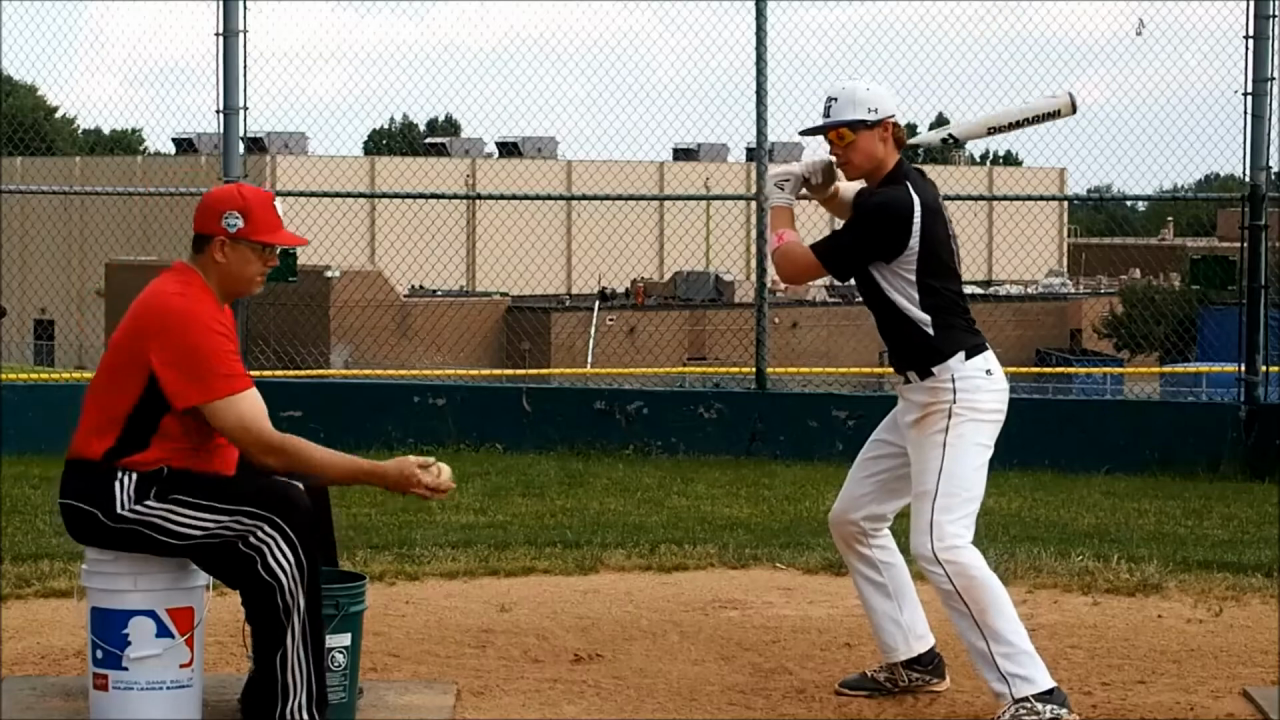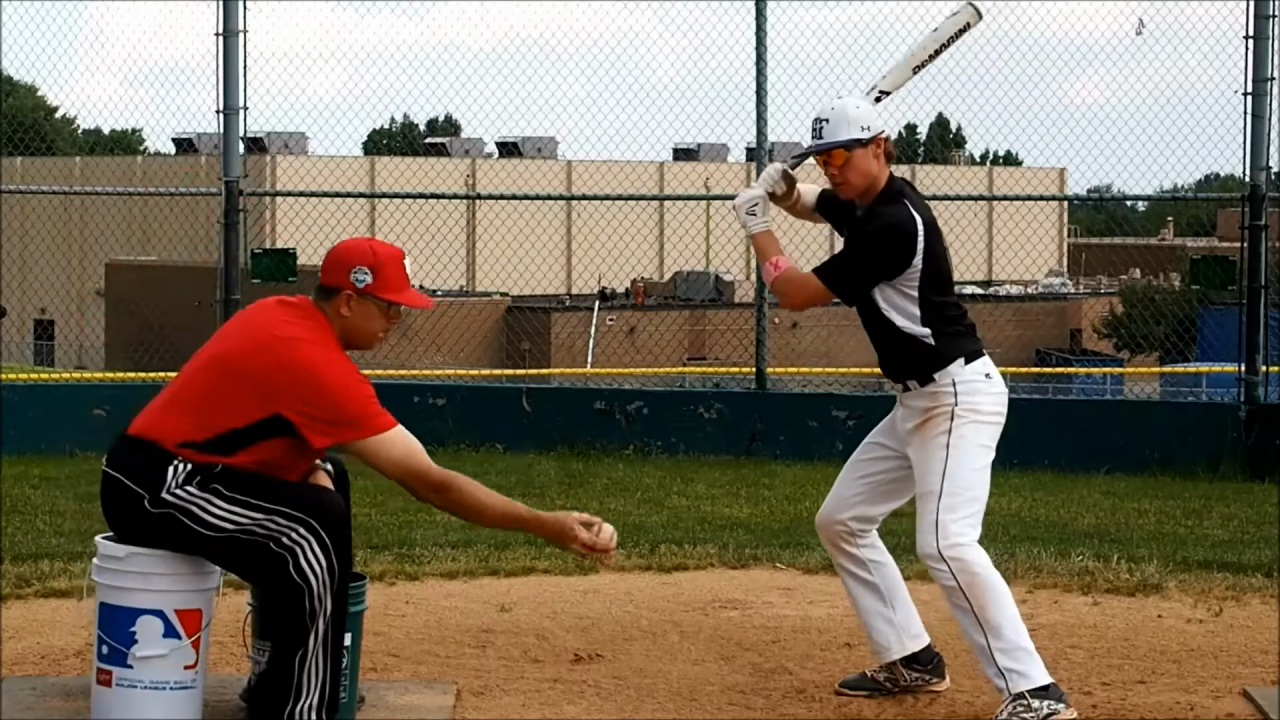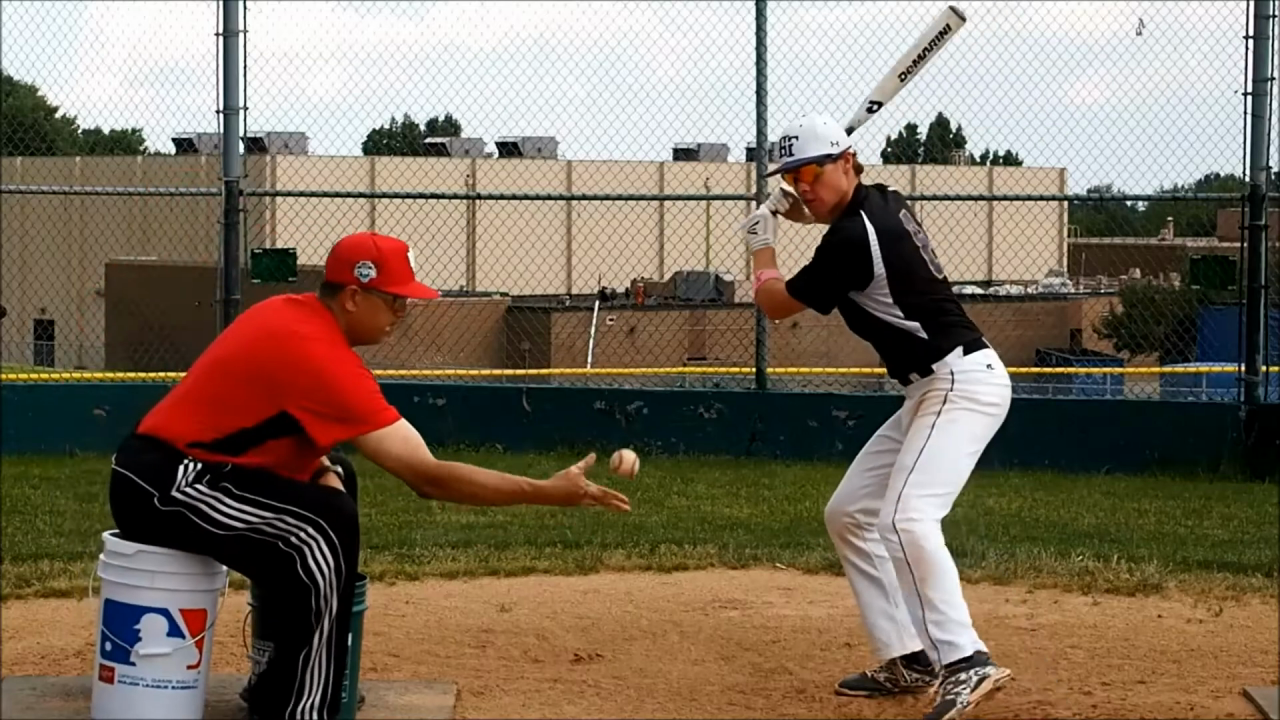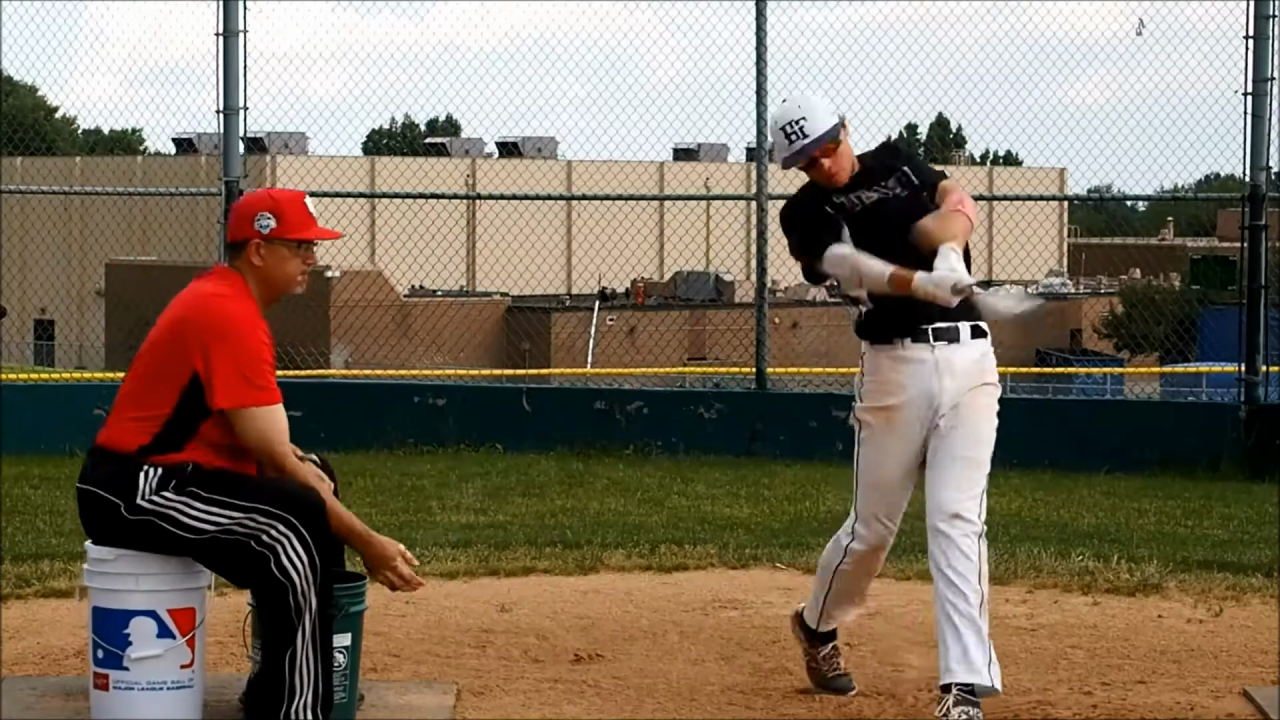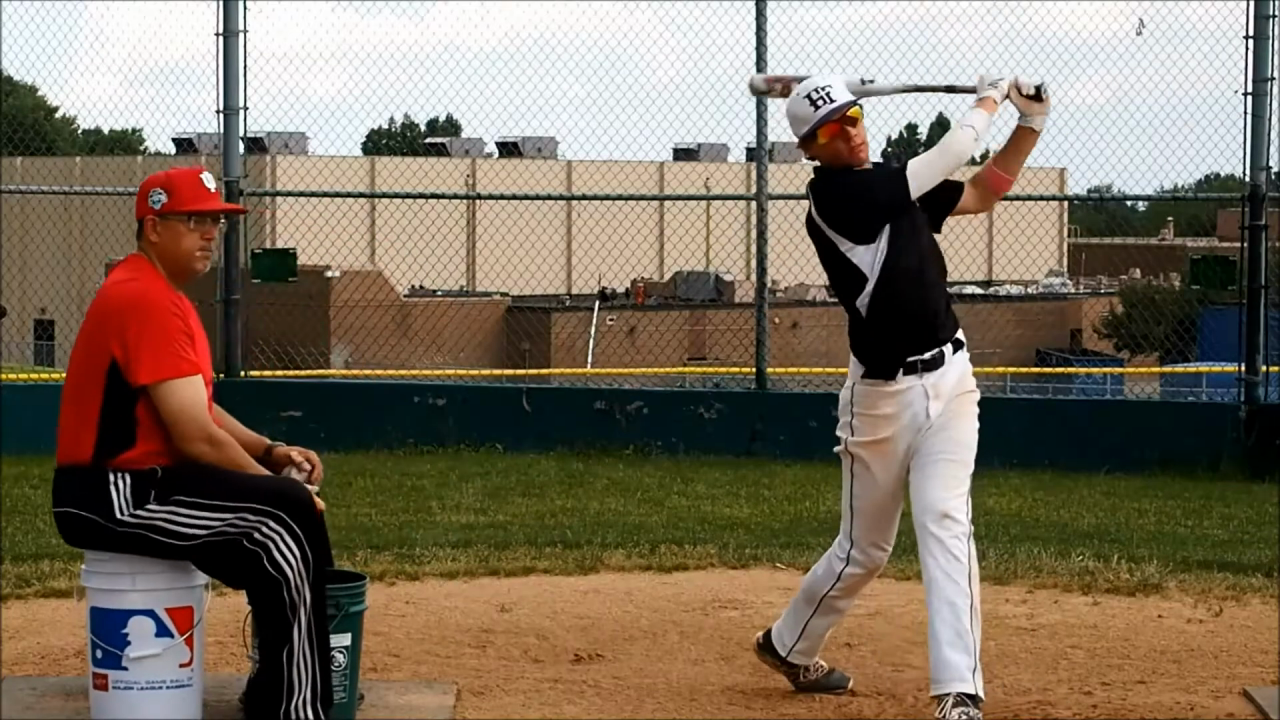
dt=0.4s
person 1, frame 1
left shoulder: (897, 206)
right shoulder: (896, 189)
left elbow: (792, 268)
right elbow: (853, 206)
left wrist: (779, 202)
right wrist: (820, 185)
left hip: (956, 390)
right hip: (925, 391)
left knee: (939, 543)
right knee: (852, 518)
right ankle: (914, 659)
person 1, frame 2
left shoulder: (894, 224)
right shoulder: (867, 203)
left elbow: (795, 294)
right elbow: (811, 204)
left wrist: (757, 227)
right wrist: (782, 189)
left hip: (957, 395)
right hip: (918, 400)
left knee: (945, 543)
right knee: (841, 521)
right ankle: (912, 659)
person 1, frame 3
left shoulder: (854, 237)
right shoulder: (878, 199)
left elbow: (776, 304)
left wrist: (760, 243)
right wrist: (788, 208)
left hip: (961, 384)
right hip: (933, 389)
left knee: (903, 517)
right knee: (847, 513)
left ankle: (964, 661)
right ankle: (909, 658)
person 1, frame 4
left shoulder: (898, 162)
right shoulder: (802, 213)
left elbow: (957, 206)
right elbow: (856, 270)
left wrist: (948, 255)
right wrist: (915, 282)
left hip: (965, 362)
right hip: (893, 372)
left knee: (957, 520)
right knee: (870, 529)
right ankle: (818, 626)
person 1, frame 5
left shoulder: (890, 181)
right shoulder: (832, 194)
left elbow: (981, 195)
right elbow: (948, 155)
left wrist: (1031, 122)
right wrist: (988, 99)
left hip: (950, 377)
right hip: (884, 392)
left knee: (946, 522)
right knee: (864, 549)
right ankle: (786, 643)
person 2, frame 1
left shoulder: (196, 295)
right shoulder: (189, 313)
left elbow: (239, 421)
right elbow: (265, 446)
right wrist: (383, 472)
left hip: (156, 476)
right hip: (114, 496)
left knee: (295, 487)
right knee: (279, 522)
person 2, frame 2
left shoulder: (283, 313)
right shoulder: (317, 361)
right elbow: (429, 483)
left wrist: (311, 465)
right wrist: (545, 525)
left hip: (170, 471)
right hip: (155, 488)
left knee: (328, 480)
right knee: (315, 525)
person 2, frame 3
left shoulder: (290, 311)
right shoulder: (323, 357)
right elbow: (429, 476)
left wrist: (318, 467)
right wrist: (548, 491)
left hip: (178, 472)
right hip: (163, 487)
left knee: (325, 493)
right knee: (324, 528)
person 2, frame 4
left shoulder: (220, 294)
right shoulder: (233, 318)
left elbow: (233, 417)
right elbow: (277, 463)
left wrist: (302, 467)
right wrist: (367, 543)
left hip: (152, 476)
right hip: (131, 492)
left knee: (311, 492)
right knee: (302, 522)
person 2, frame 5
left shoulder: (159, 292)
right shoulder: (146, 299)
left elbow: (197, 408)
right elbow: (198, 440)
left wrist: (269, 450)
right wrist: (286, 494)
left hip: (135, 480)
right hip: (108, 496)
left knee: (289, 489)
right knee: (287, 517)
